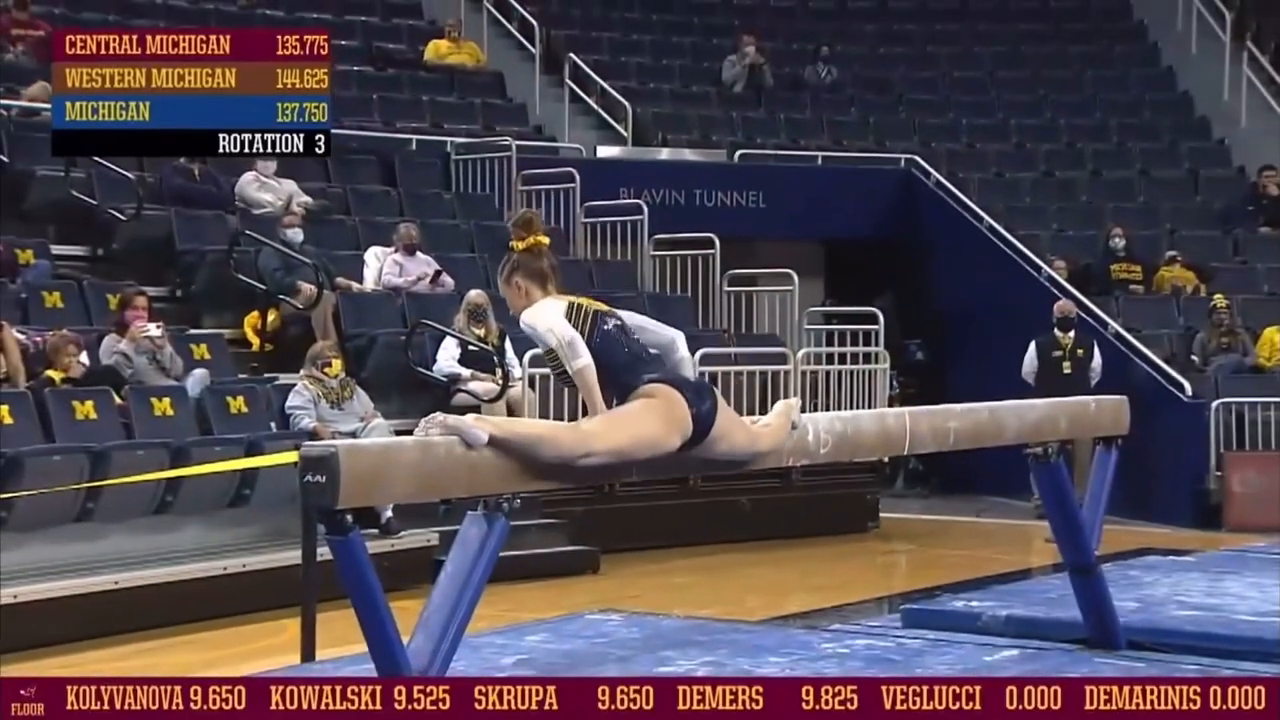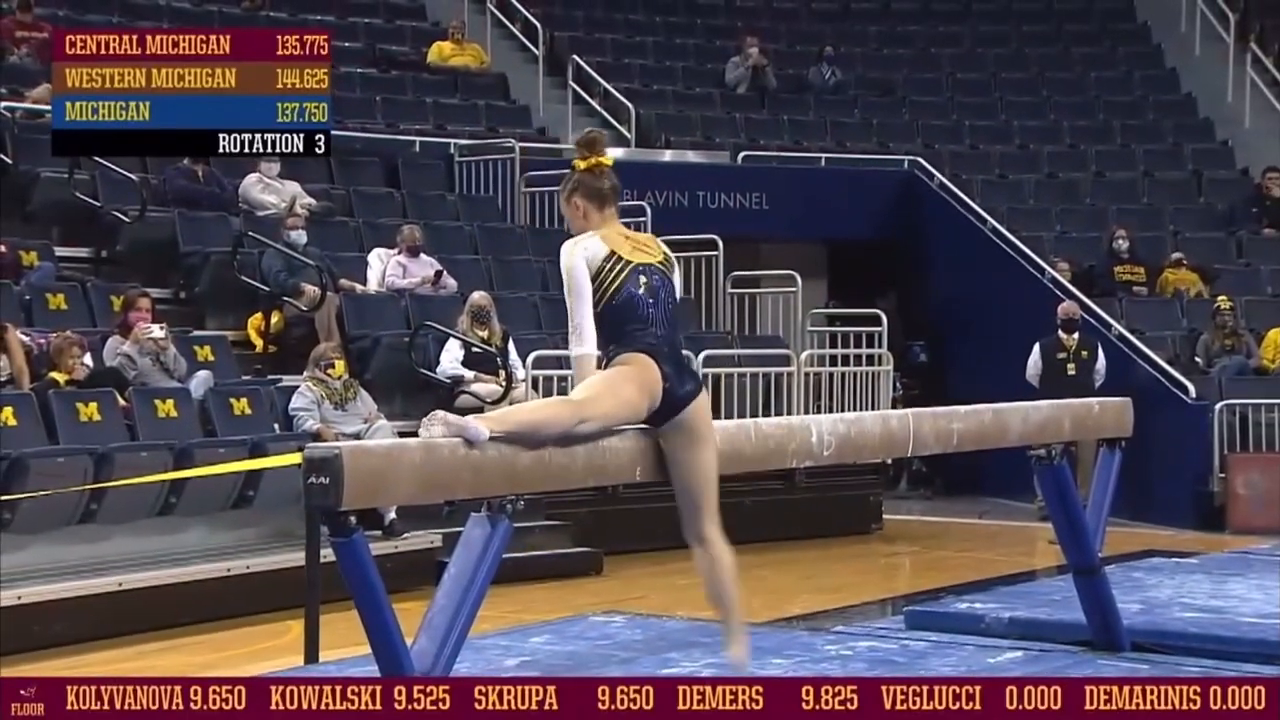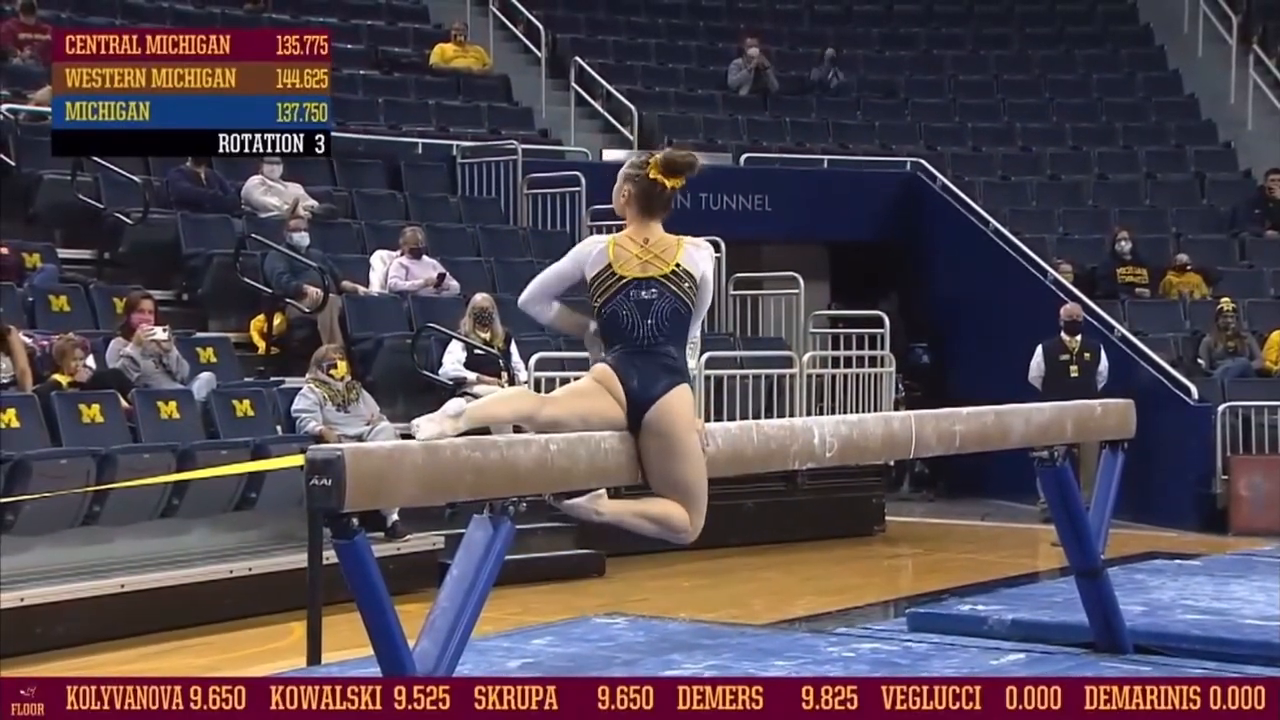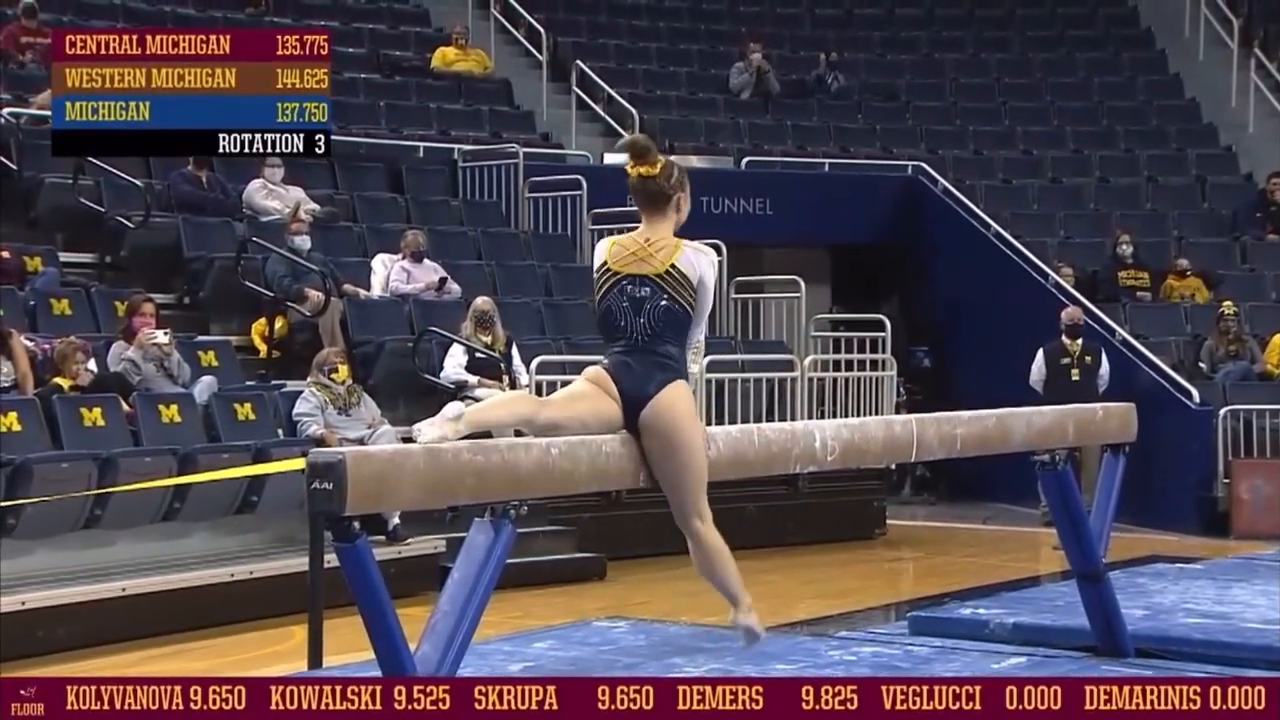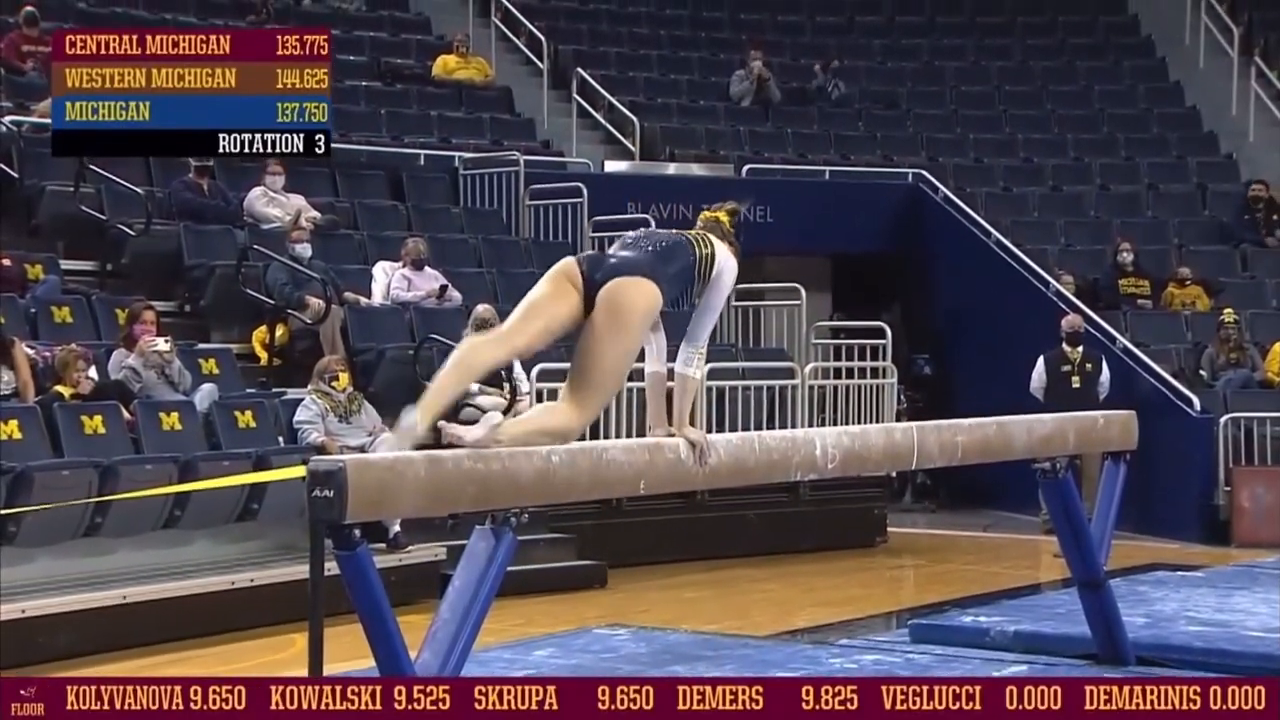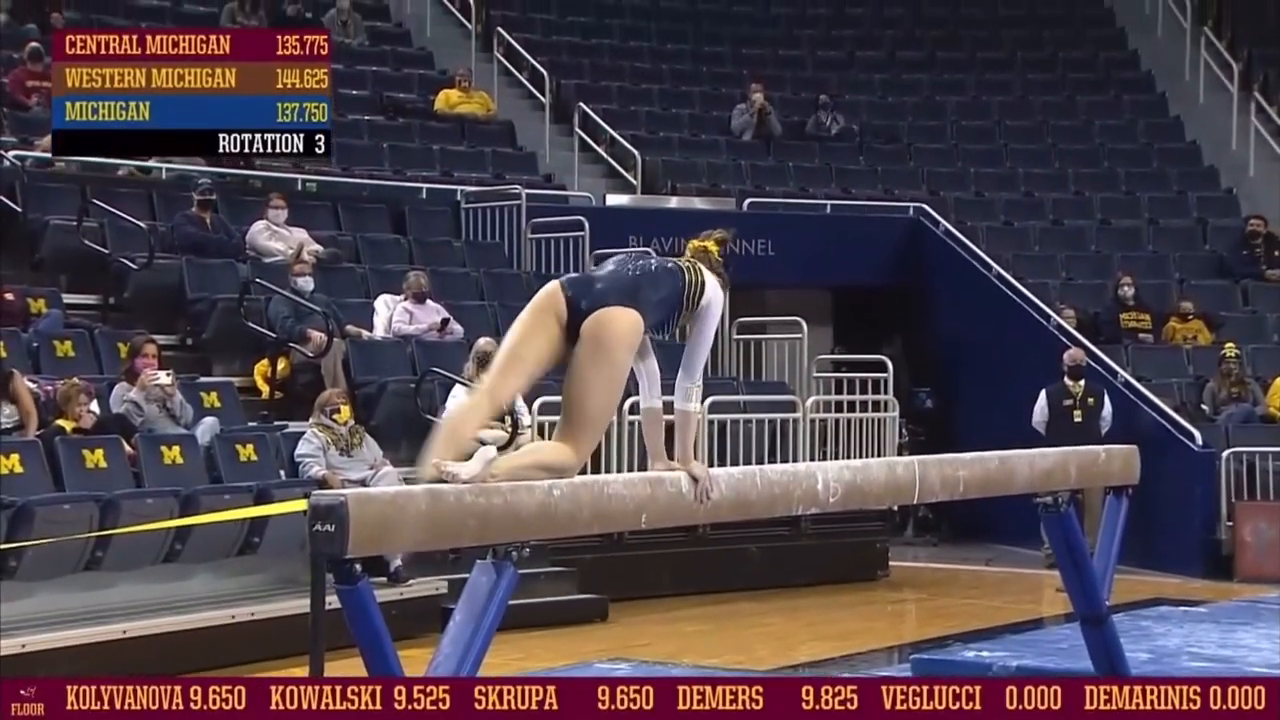
dt=0.7s
person 1, frame 1
left shoulder: (537, 314)
right shoulder: (598, 310)
left elbow: (573, 348)
left wrist: (599, 417)
left hip: (664, 406)
right hip: (698, 400)
left ankle: (475, 426)
person 1, frame 2
left shoulder: (578, 249)
right shoulder: (660, 250)
left elbow: (584, 339)
left wrist: (584, 396)
left hip: (638, 371)
right hip: (686, 382)
right knee: (705, 528)
left ankle: (477, 423)
right ankle: (736, 640)
person 1, frame 3
left shoulder: (596, 250)
right shoulder: (700, 255)
left elbow: (530, 300)
left hip: (615, 384)
right hip: (668, 393)
right knee: (686, 522)
left ankle: (463, 416)
right ankle: (600, 506)
person 1, frame 4
left shoulder: (605, 250)
right shoulder: (700, 259)
right wrist: (686, 412)
left hip: (613, 378)
right hip: (663, 391)
right knee: (696, 519)
left ankle: (464, 419)
right ankle: (743, 609)
person 1, frame 5
left shoulder: (652, 241)
right shoulder: (724, 260)
left elbow: (654, 344)
right elbow: (694, 348)
left wrist: (658, 424)
right wrist: (681, 424)
left hip: (580, 270)
right hip: (629, 293)
right knee: (570, 417)
left ankle: (422, 417)
right ankle: (493, 434)
person 1, frame 6
right shoulder: (711, 288)
left elbow: (648, 372)
right elbow: (690, 380)
left wrist: (659, 459)
right wrist: (677, 463)
left hip: (560, 299)
right hip: (610, 318)
left knee: (488, 397)
right knee: (568, 450)
right ankle: (489, 467)
person 2, frame 1
left shoulder: (1088, 344)
right shoulder: (1039, 344)
left elbow: (1095, 372)
right elbow: (1028, 373)
left wrist: (1082, 389)
right wrist: (1044, 389)
right ankle: (1041, 500)
person 2, frame 2
left shoulder: (1093, 346)
right shoulder: (1043, 346)
left elbow: (1099, 374)
right elbow: (1032, 375)
left wrist: (1086, 390)
right wrist: (1049, 391)
left knee: (1085, 459)
right ankle: (1045, 502)
person 2, frame 3
left shoulder: (1095, 348)
right shoulder: (1046, 348)
left elbow: (1102, 376)
right elbow: (1034, 377)
left wrist: (1088, 393)
right wrist: (1052, 394)
left knee: (1088, 461)
left ankle: (1086, 504)
right ankle: (1047, 504)
person 2, frame 4
left shoulder: (1096, 351)
right shoulder: (1047, 352)
left elbow: (1103, 380)
right elbow: (1036, 381)
left wrist: (1089, 397)
right wrist: (1053, 397)
left knee: (1089, 465)
left ankle: (1088, 508)
right ankle: (1049, 508)
person 2, frame 5
left shoulder: (1097, 359)
right shoulder: (1047, 360)
left elbow: (1104, 387)
right elbow: (1036, 388)
left wrist: (1087, 404)
right wrist: (1057, 405)
left knee: (1091, 473)
left ankle: (1089, 516)
right ankle: (1050, 516)
person 2, frame 6
left shoulder: (1099, 393)
right shoulder: (1049, 393)
left elbow: (1106, 421)
right elbow: (1038, 422)
left wrist: (1082, 438)
right wrist: (1066, 439)
left knee: (1093, 507)
left ankle: (1092, 550)
right ankle: (1052, 551)
person 3, frame 1
left shoulder: (350, 385)
right shoulder: (305, 390)
left elbow: (370, 409)
right elbow: (298, 418)
left wrist: (372, 416)
right wrist: (317, 428)
left hip: (362, 432)
right hip: (334, 438)
person 3, frame 2
left shoulder: (353, 387)
right shoulder: (308, 391)
left elbow: (375, 412)
right elbow: (303, 420)
left wrist: (376, 417)
right wrist: (321, 429)
left hip: (366, 434)
right hip: (337, 439)
left knee: (383, 428)
person 3, frame 3
left shoulder: (356, 389)
right shoulder: (311, 393)
left elbow: (377, 414)
right elbow: (305, 421)
left wrist: (378, 420)
right wrist: (323, 431)
left hip: (369, 437)
right hip: (340, 442)
left knee: (386, 431)
person 3, frame 4
left shoulder: (358, 393)
right shoulder: (312, 396)
left elbow: (379, 418)
right elbow: (306, 425)
left wrist: (379, 424)
right wrist: (324, 435)
left hip: (370, 440)
right hip: (341, 445)
left knee: (387, 434)
person 3, frame 5
left shoulder: (358, 400)
right shoulder: (313, 403)
left elbow: (380, 425)
right elbow: (306, 433)
left wrist: (381, 432)
right wrist: (324, 442)
left hip: (372, 448)
right hip: (342, 453)
left knee: (388, 441)
person 3, frame 6
left shoulder: (360, 433)
right shoulder: (314, 436)
left elbow: (381, 459)
right elbow: (308, 467)
left wrist: (382, 465)
right wrist: (326, 476)
left hip: (372, 481)
right hip: (344, 486)
left knee: (389, 475)
